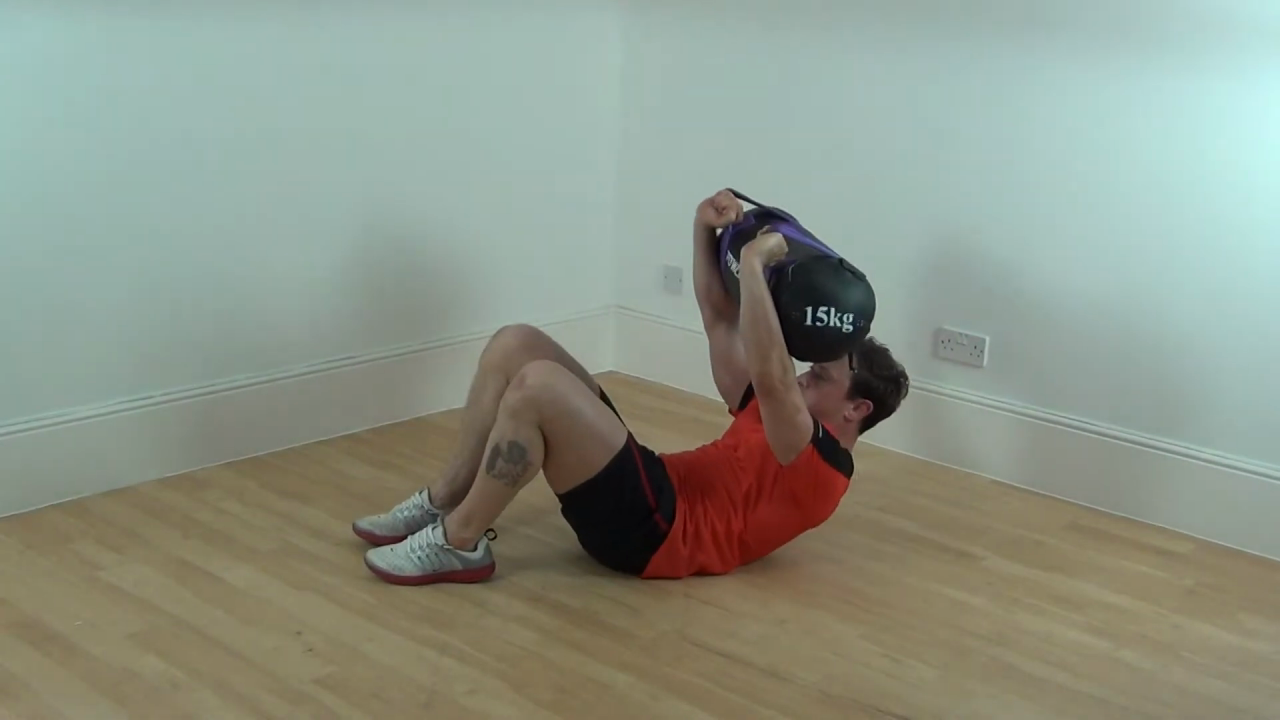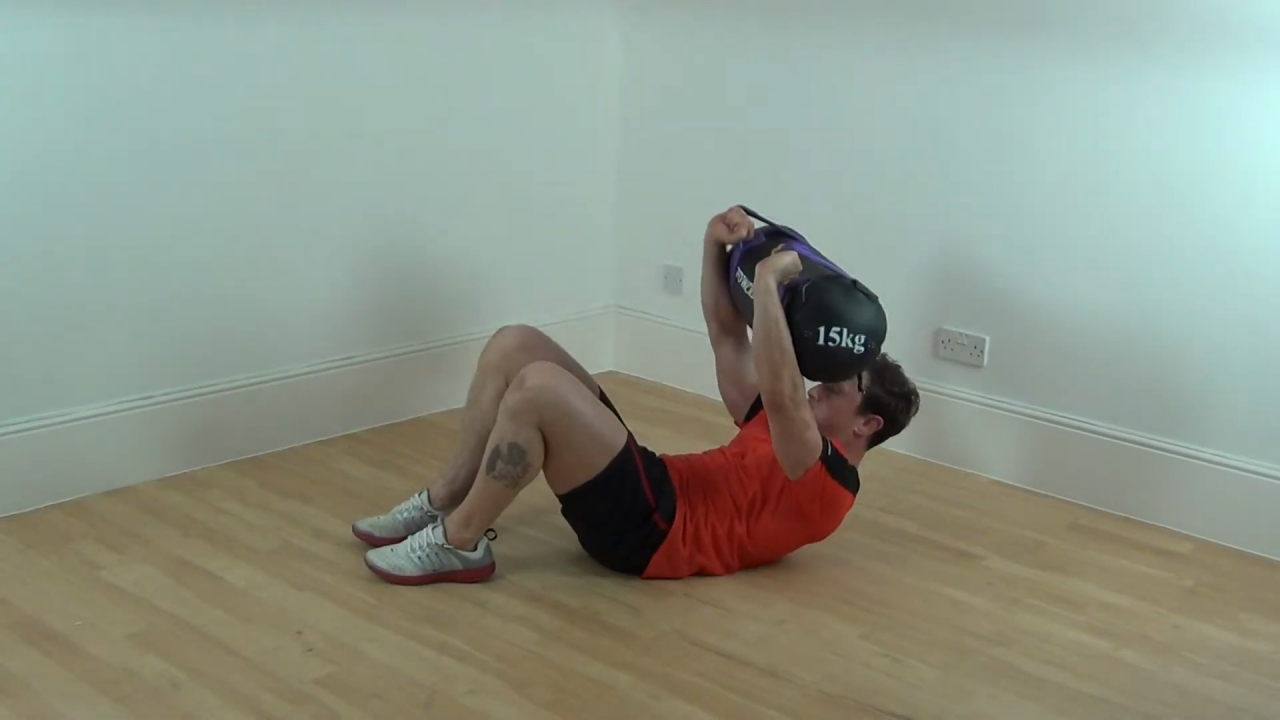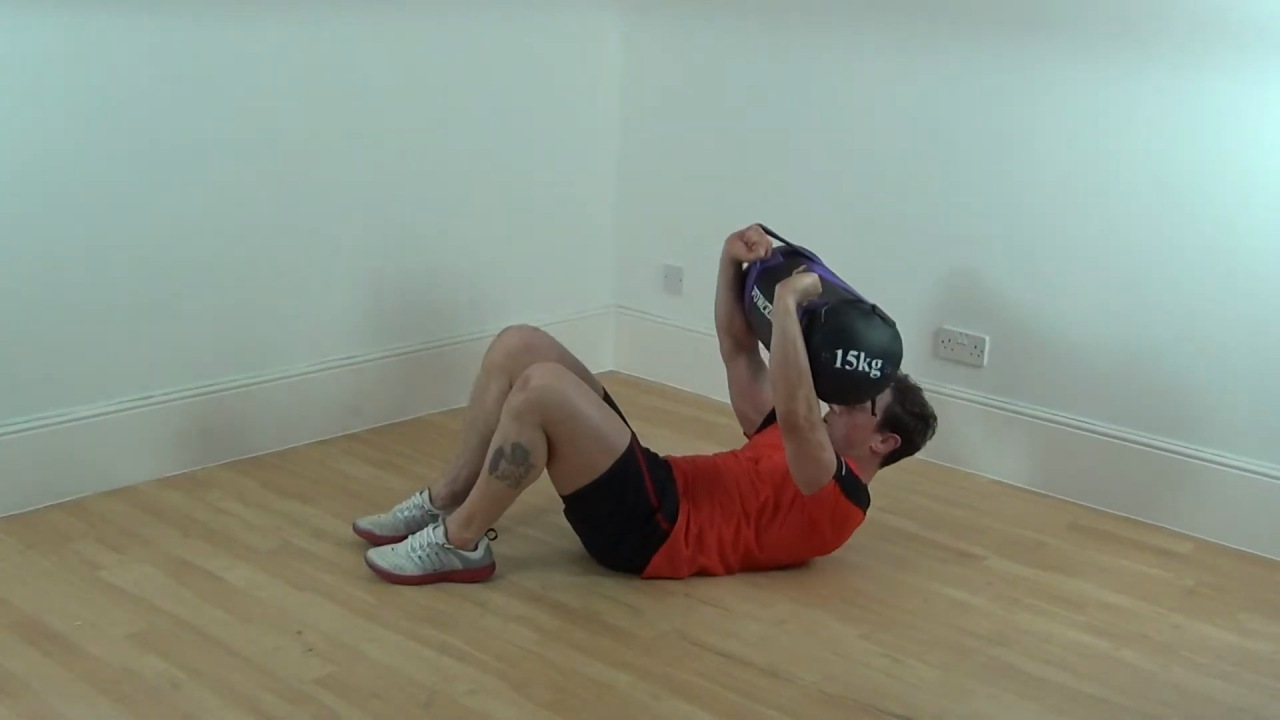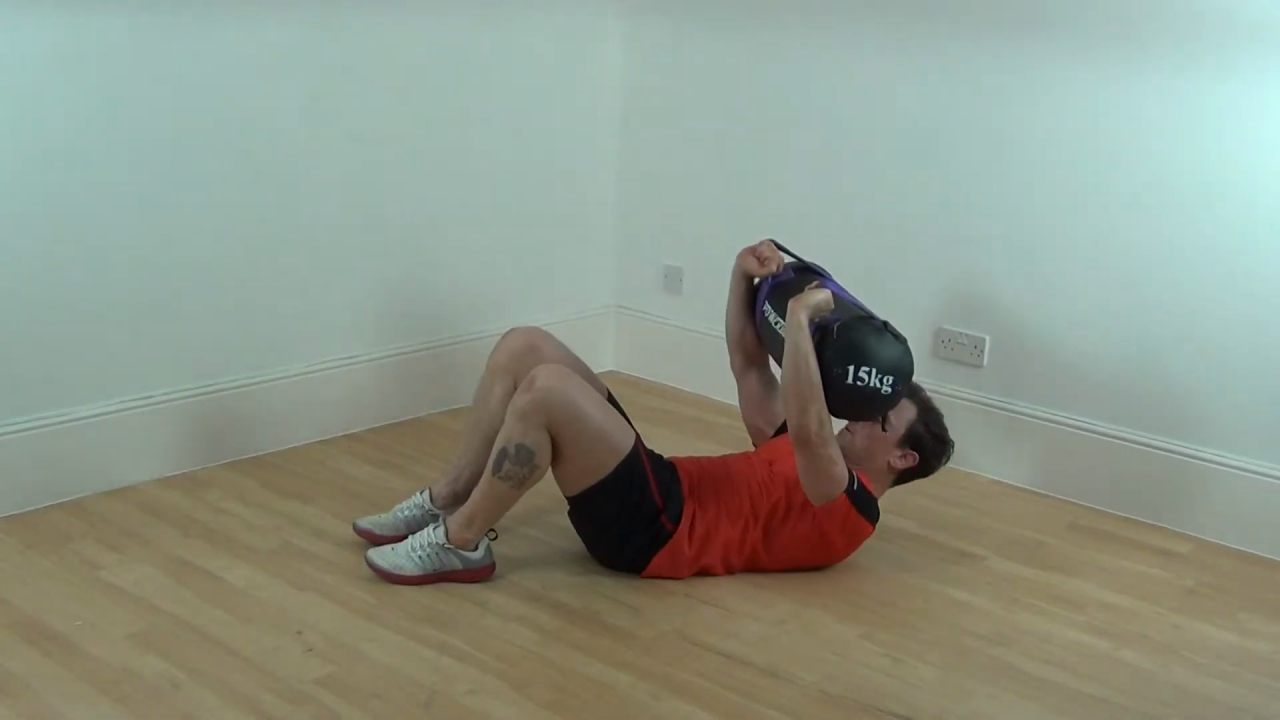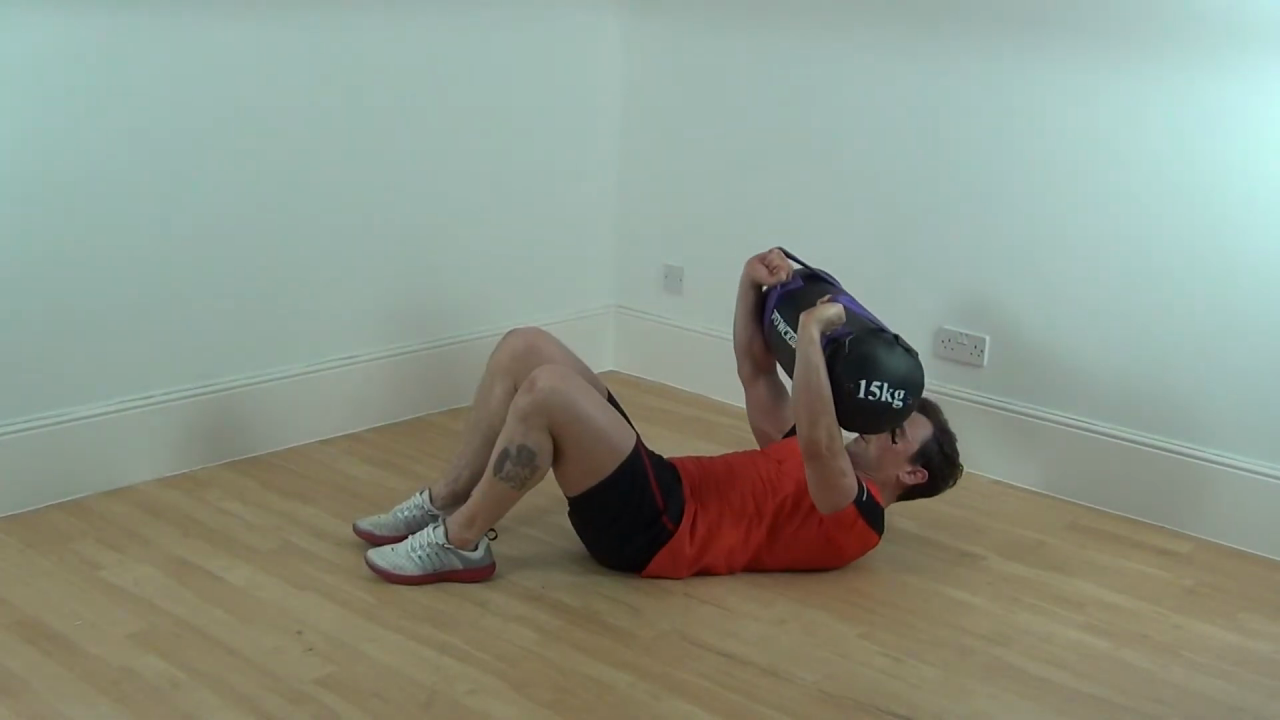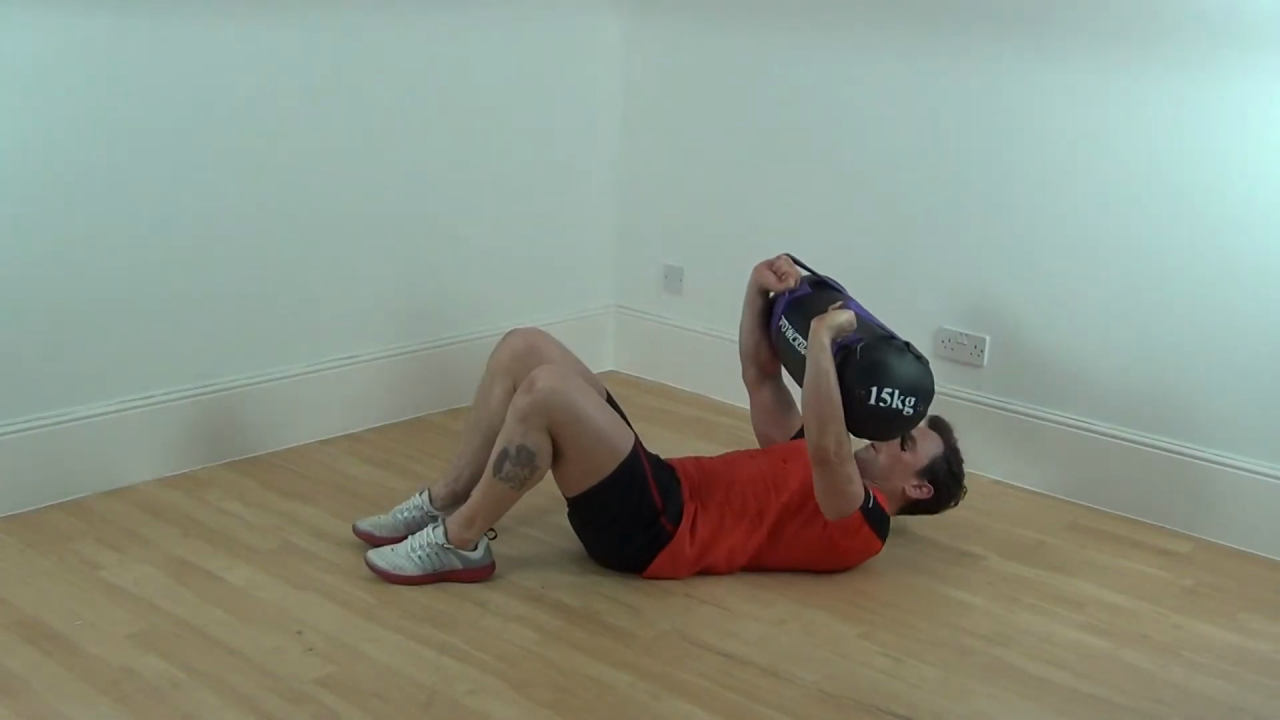
dt=0.2s
person 1, frame 1
left shoulder: (820, 467)
right shoulder: (775, 417)
left elbow: (770, 373)
right elbow: (720, 321)
left wrist: (754, 263)
right wrist: (704, 228)
left hip: (649, 528)
right hip: (641, 489)
left knee: (535, 386)
right knee: (514, 344)
left ankle: (458, 544)
right ankle: (441, 502)
person 1, frame 2
left shoulder: (827, 483)
right shoulder: (780, 430)
left elbow: (779, 391)
right elbow: (726, 336)
left wrist: (768, 280)
right wrist: (714, 245)
left hip: (647, 530)
right hip: (644, 490)
left knee: (536, 386)
right knee: (513, 344)
left ankle: (458, 544)
right ankle: (441, 503)
person 1, frame 3
left shoulder: (839, 500)
right shoulder: (794, 444)
left elbow: (796, 412)
right elbow: (738, 352)
left wrist: (787, 302)
right wrist: (731, 262)
left hip: (650, 529)
right hip: (648, 488)
left knee: (540, 386)
right knee: (518, 345)
left ankle: (459, 544)
right ankle: (444, 501)
person 1, frame 4
left shoulder: (848, 511)
right shoulder: (808, 459)
left elbow: (808, 427)
right elbow: (748, 365)
left wrist: (799, 316)
right wrist: (743, 274)
left hip: (653, 528)
right hip: (651, 488)
left knee: (544, 388)
right knee: (522, 346)
left ankle: (460, 542)
right ankle: (443, 502)
person 1, frame 5
left shoulder: (855, 519)
right shoulder: (823, 471)
left elbow: (817, 440)
right elbow: (755, 372)
left wrist: (812, 328)
right wrist: (751, 282)
left hip: (654, 530)
right hip: (655, 489)
left knee: (545, 388)
right knee: (524, 347)
left ankle: (460, 543)
right ankle: (444, 502)
person 1, frame 6
left shoulder: (858, 525)
right shoulder: (827, 476)
left elbow: (827, 447)
right elbow: (760, 376)
left wrist: (822, 335)
right wrist: (759, 287)
left hip: (653, 530)
right hip: (654, 487)
left knee: (545, 388)
right knee: (523, 347)
left ankle: (460, 544)
right ankle: (443, 502)
